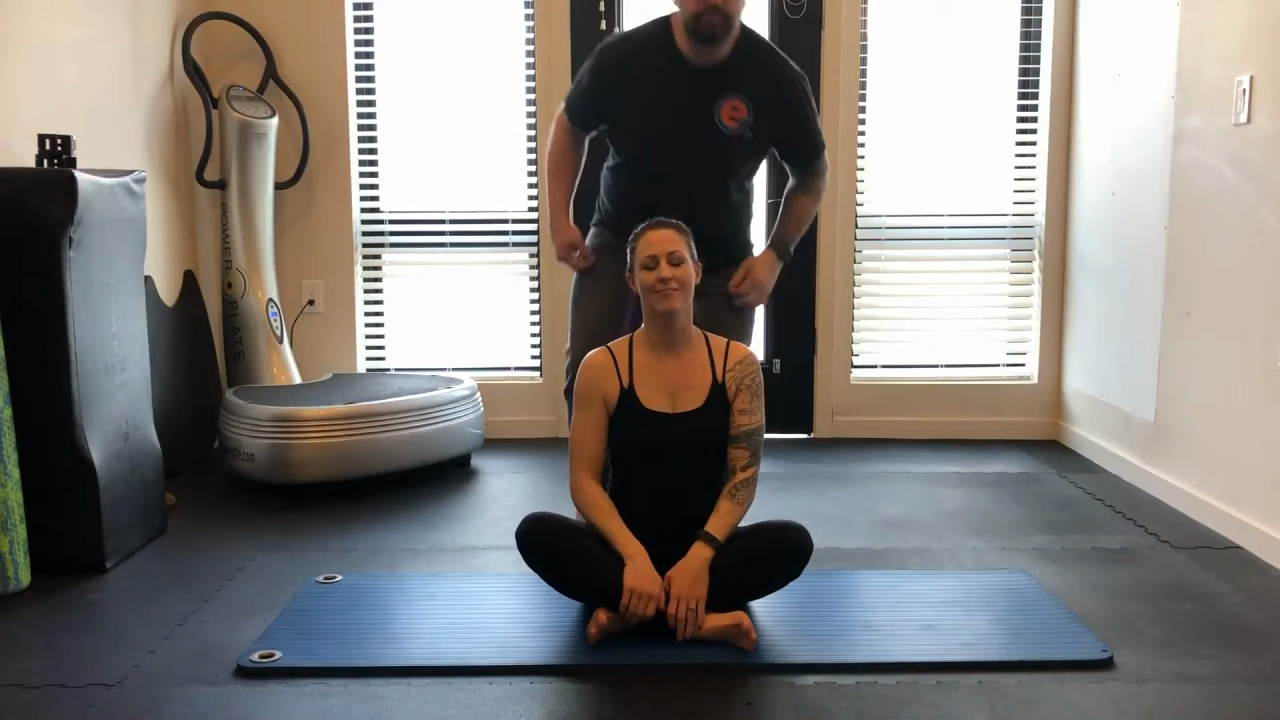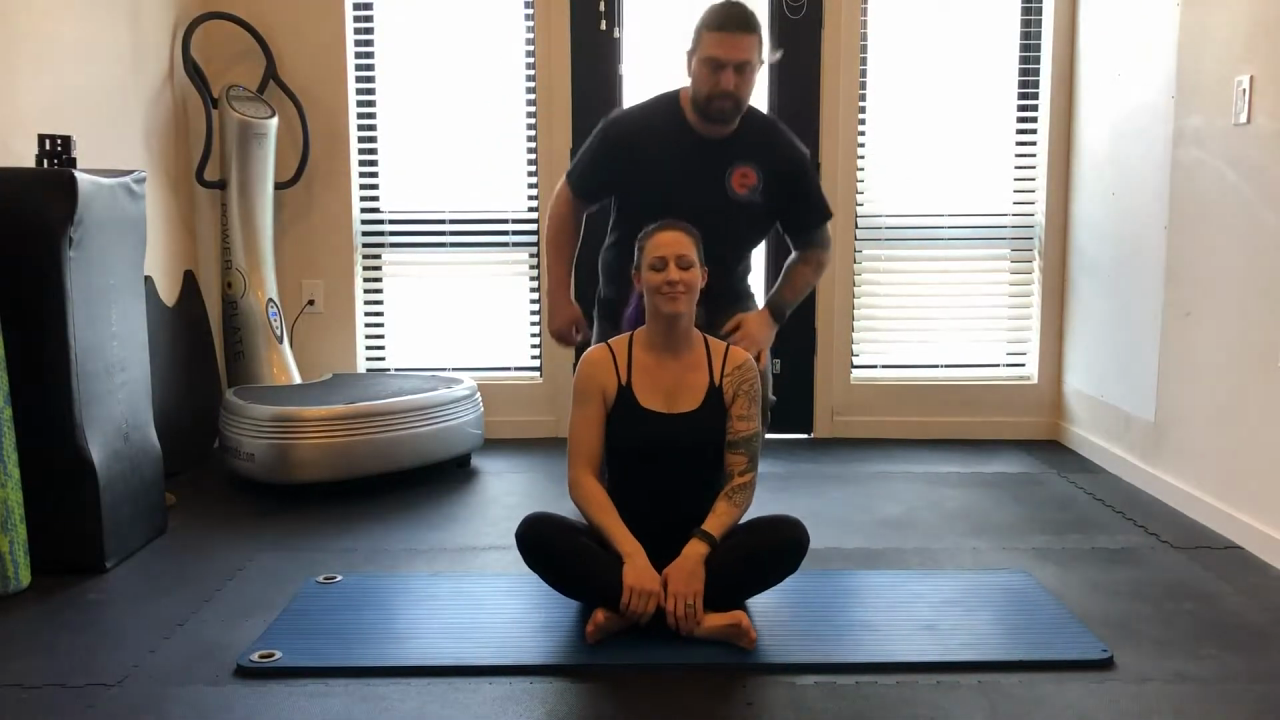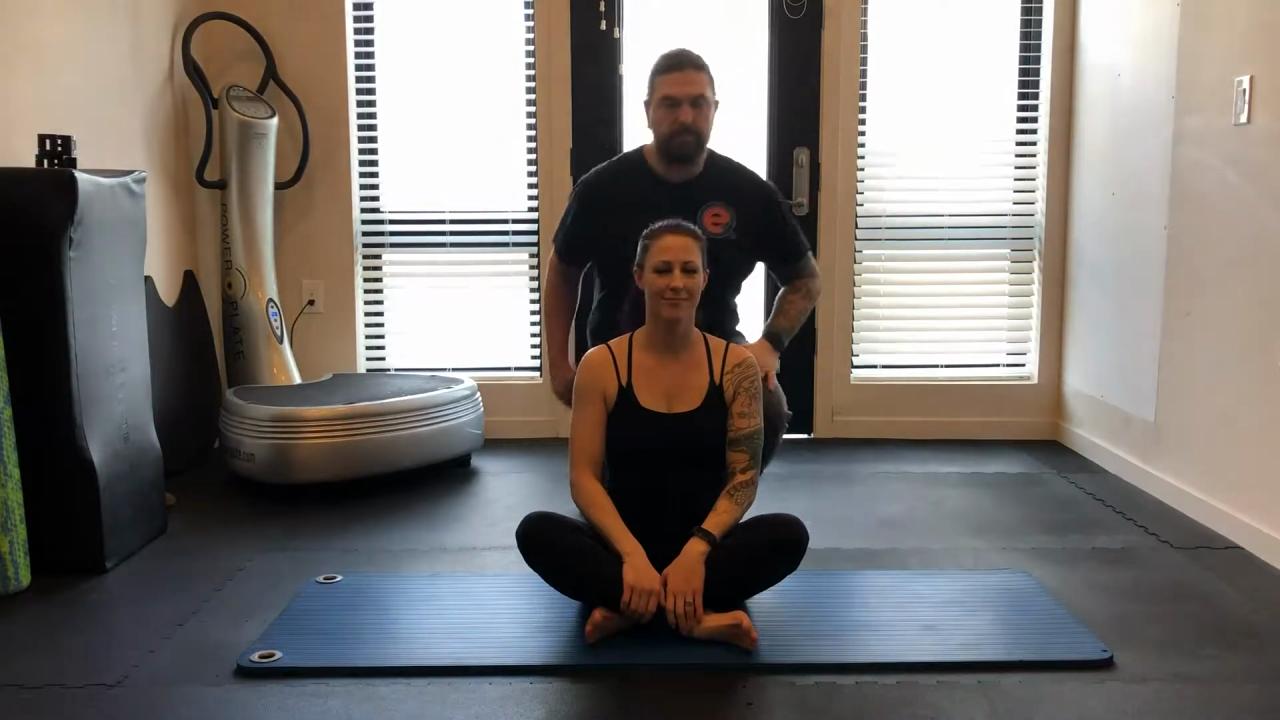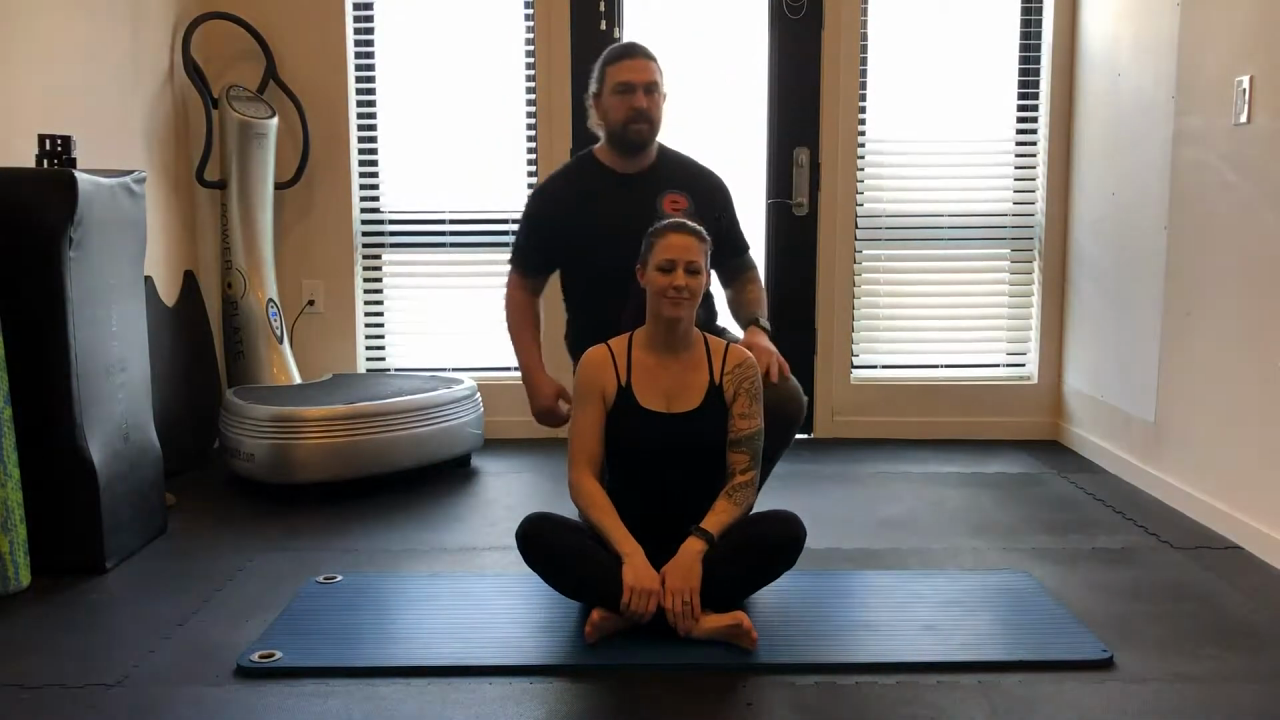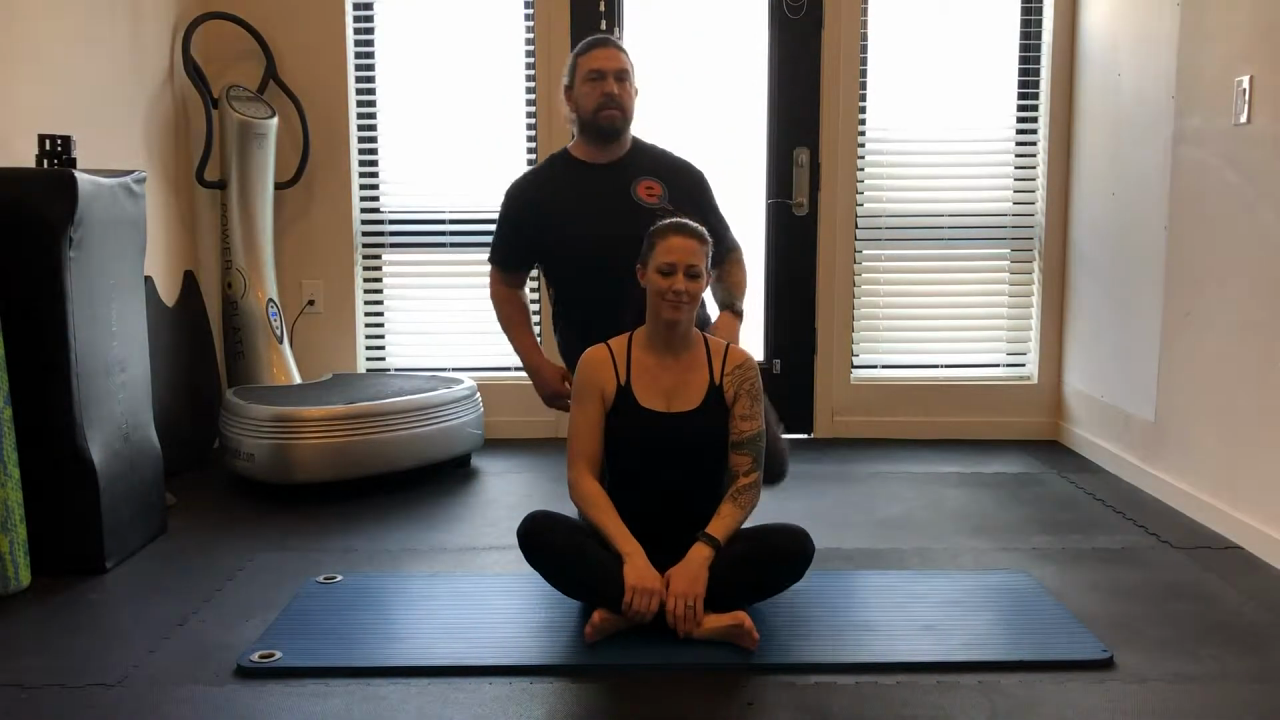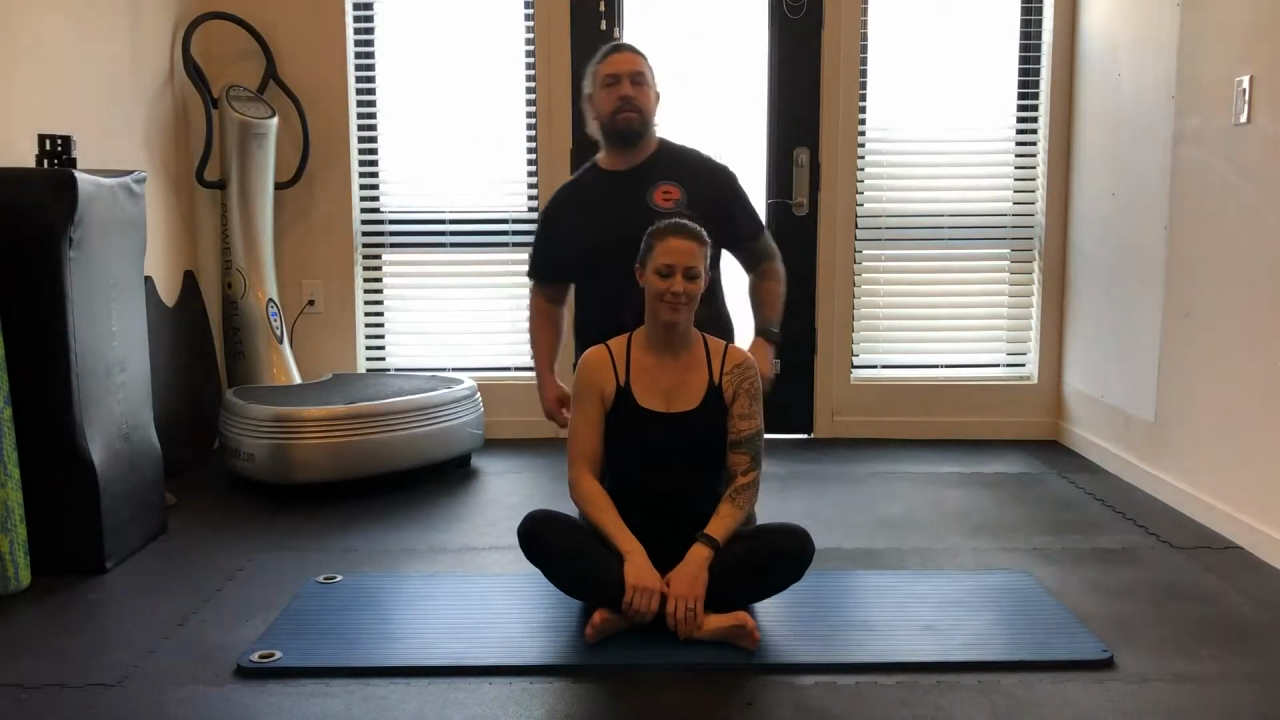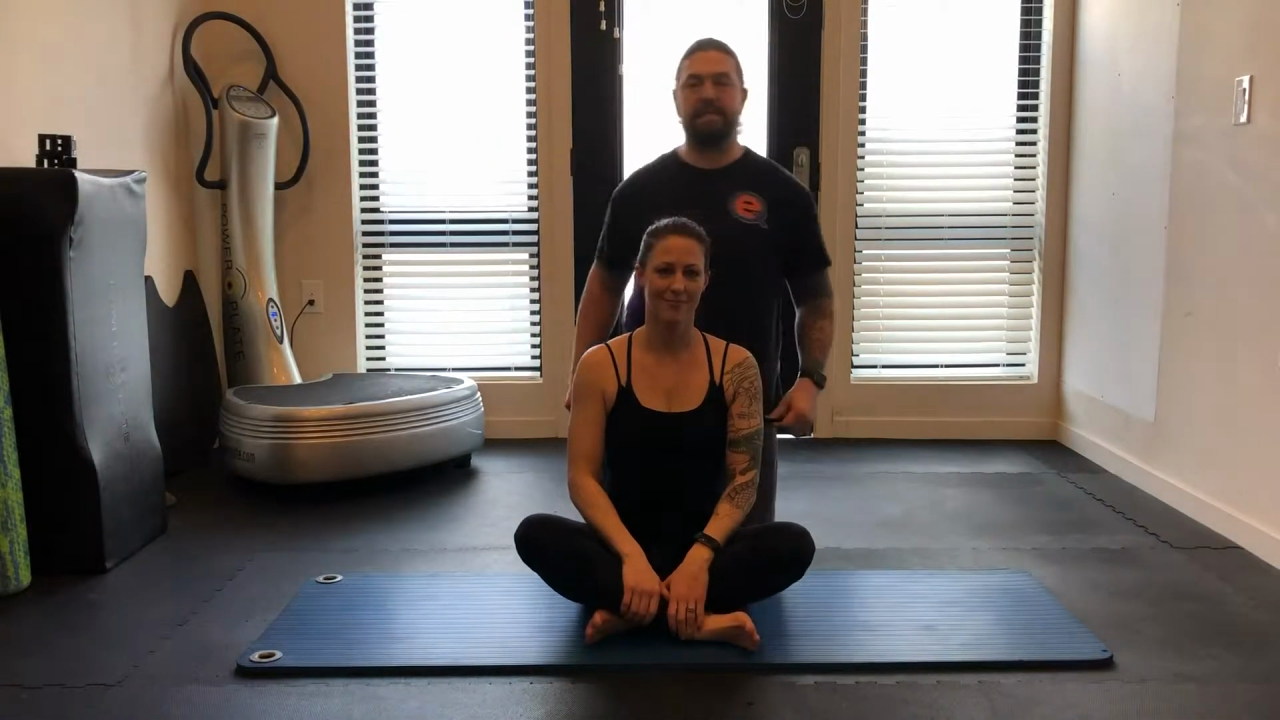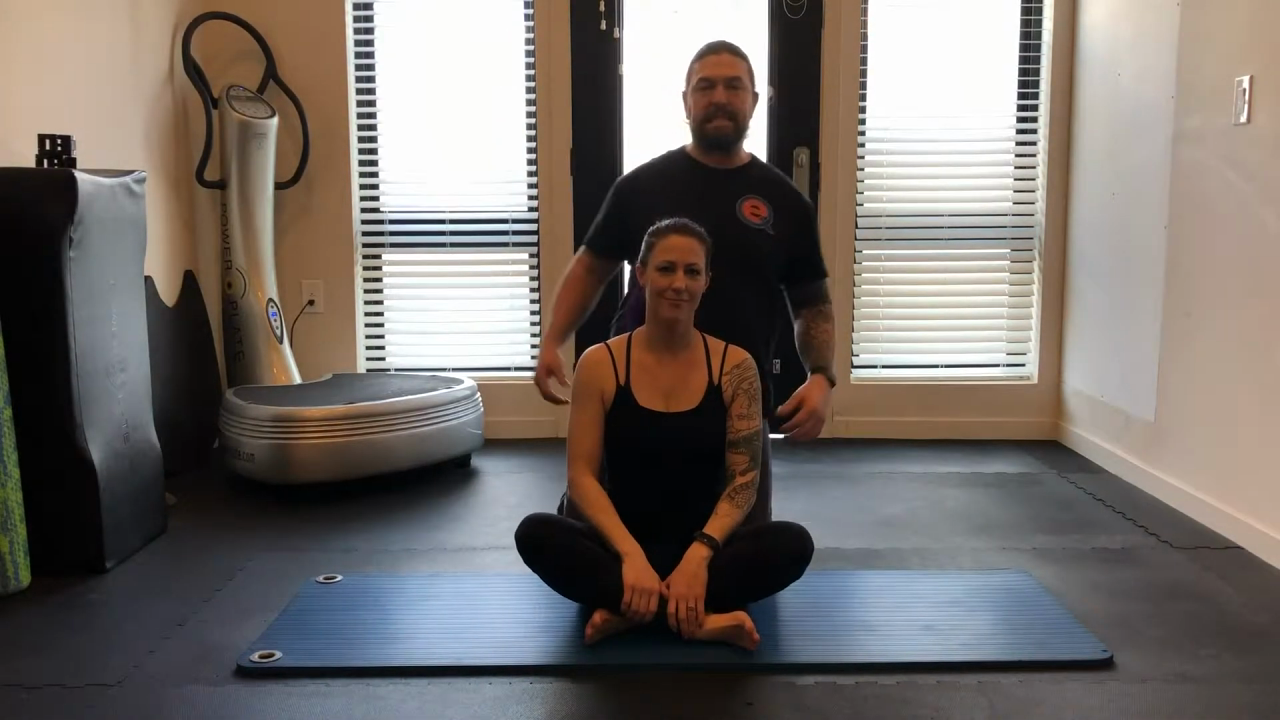
dt=0.3s
person 1, frame 1
left shoulder: (778, 79)
right shoulder: (622, 57)
left elbow: (810, 176)
right elbow: (569, 126)
left wrist: (775, 255)
right wrist: (559, 221)
left hip: (720, 260)
right hip: (621, 240)
person 1, frame 2
left shoulder: (780, 154)
right shoulder: (630, 132)
left elbow: (814, 249)
right elbow: (569, 202)
left wrist: (771, 315)
right wrist: (559, 299)
left hip: (722, 313)
right hip: (627, 315)
person 1, frame 3
left shoulder: (748, 193)
right shoulder: (602, 190)
left elbow: (805, 279)
right elbow: (564, 271)
left wrist: (771, 342)
right wrist: (558, 361)
left knee: (767, 412)
person 1, frame 4
left shoulder: (700, 185)
right shoulder: (559, 194)
left elbow: (740, 275)
right elbow: (523, 288)
left wrist: (756, 329)
right wrist: (535, 377)
left knee: (783, 401)
person 1, frame 5
left shoulder: (677, 176)
right shoulder: (534, 191)
left elbow: (726, 256)
right elbow: (505, 280)
left wrist: (730, 315)
right wrist: (536, 362)
left knee: (767, 460)
person 1, frame 6
left shoulder: (705, 178)
right shoulder: (567, 203)
left elbow: (765, 263)
right elbow: (548, 296)
left wrist: (764, 341)
right wrist: (546, 377)
person 1, frame 7
left shoulder: (781, 194)
right shoulder: (640, 190)
left elbow: (815, 298)
right elbow: (606, 281)
left wrist: (810, 381)
right wrist: (581, 371)
person 1, frame 8
left shoulder: (783, 201)
right shoulder: (643, 185)
left elbow: (813, 306)
right elbow: (592, 267)
left wrist: (821, 378)
right wrist: (552, 342)
person 2, frame 1
left shoulder: (737, 363)
right shoulder: (602, 367)
left elbow: (744, 475)
right elbow: (584, 482)
left wrist: (700, 555)
right wrist: (635, 558)
left hip: (706, 548)
right hip: (626, 549)
left knee: (792, 542)
right knee: (536, 533)
left ankle: (632, 610)
right ankle: (700, 618)
person 2, frame 2
left shoulder: (736, 367)
right shoulder: (600, 364)
left elbow: (742, 478)
right elbow: (582, 477)
left wrist: (695, 552)
right wrist: (633, 555)
left hip: (704, 549)
right hip: (623, 547)
left knee: (789, 536)
right knee: (535, 532)
left ankle: (630, 609)
right ankle: (699, 618)
person 2, frame 3
left shoulder: (736, 365)
right shoulder: (600, 365)
left elbow: (744, 477)
right elbow: (584, 478)
left wrist: (696, 549)
right wrist: (633, 555)
left hip: (705, 549)
right hip: (625, 548)
left knee: (788, 534)
right knee: (536, 531)
left ankle: (630, 609)
right ankle: (701, 618)
person 2, frame 4
left shoulder: (737, 365)
right shoulder: (600, 364)
left elbow: (745, 477)
right elbow: (583, 477)
left wrist: (694, 547)
right wrist: (632, 556)
left hip: (705, 549)
right hip: (624, 547)
left knee: (786, 531)
right knee: (536, 532)
left ankle: (630, 609)
right ankle: (698, 618)
person 2, frame 5
left shoulder: (737, 368)
right shoulder: (599, 364)
left elbow: (747, 481)
right elbow: (582, 477)
left wrist: (701, 554)
right wrist: (633, 556)
left hip: (704, 550)
right hip: (623, 550)
left knee: (794, 546)
right knee: (537, 531)
left ankle: (630, 610)
right ankle: (701, 618)
person 2, frame 6
left shoulder: (736, 366)
right shoulder: (599, 364)
left elbow: (745, 480)
right elbow: (582, 477)
left wrist: (700, 556)
right wrist: (633, 554)
left hip: (705, 548)
right hip: (623, 548)
left knee: (794, 545)
right knee: (537, 529)
left ankle: (630, 609)
right ankle: (701, 619)
person 2, frame 7
left shoulder: (735, 366)
right shoulder: (600, 365)
left elbow: (744, 479)
right elbow: (582, 478)
left wrist: (699, 557)
right wrist: (632, 557)
left hip: (706, 549)
right hip: (625, 549)
left knee: (794, 544)
right knee: (535, 534)
left ankle: (631, 611)
right ankle: (702, 620)
person 2, frame 8
left shoulder: (735, 367)
right shoulder: (599, 364)
left elbow: (744, 479)
right elbow: (582, 477)
left wrist: (699, 554)
right wrist: (631, 555)
left hip: (705, 549)
right hip: (624, 547)
left knee: (793, 543)
right knee: (535, 534)
left ankle: (627, 610)
right ankle: (702, 618)
